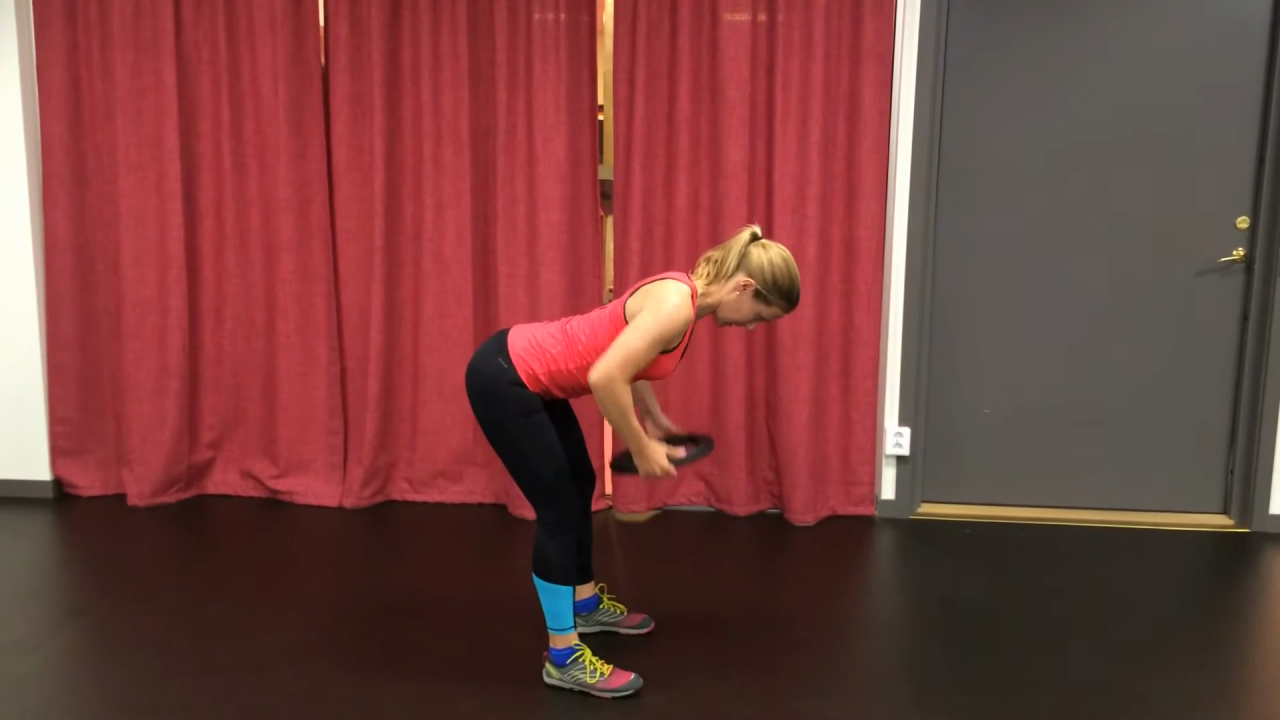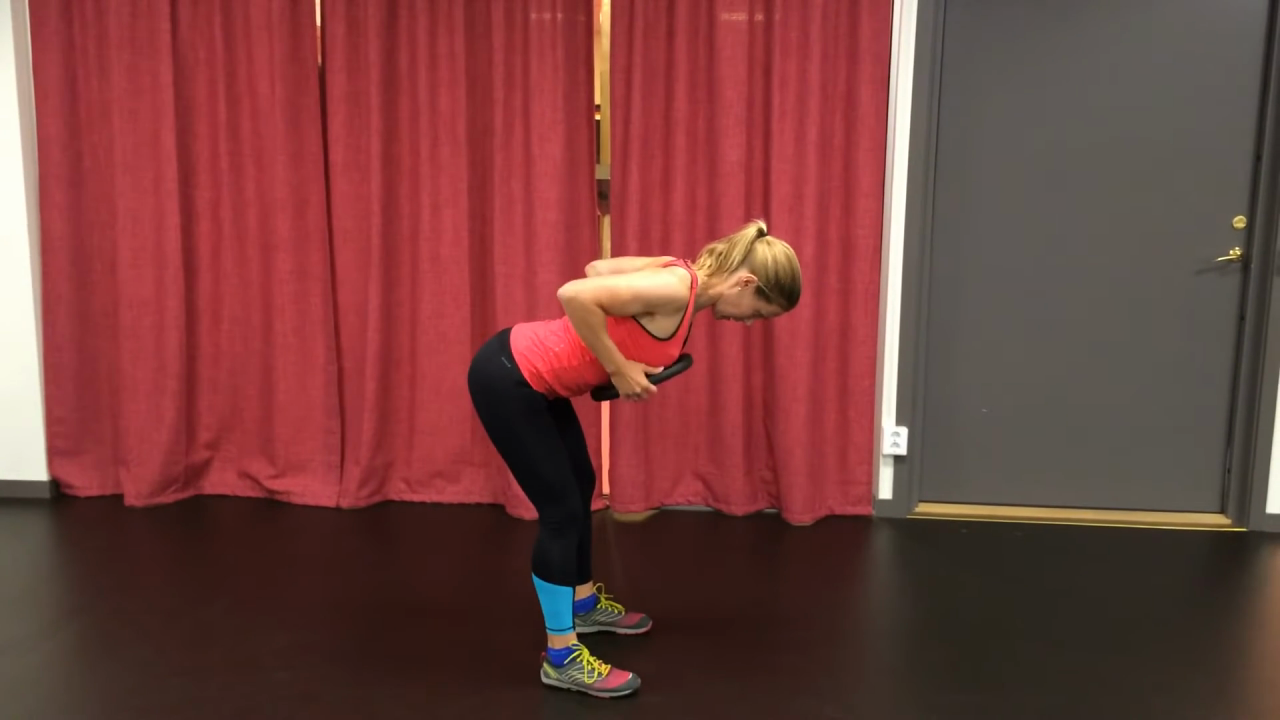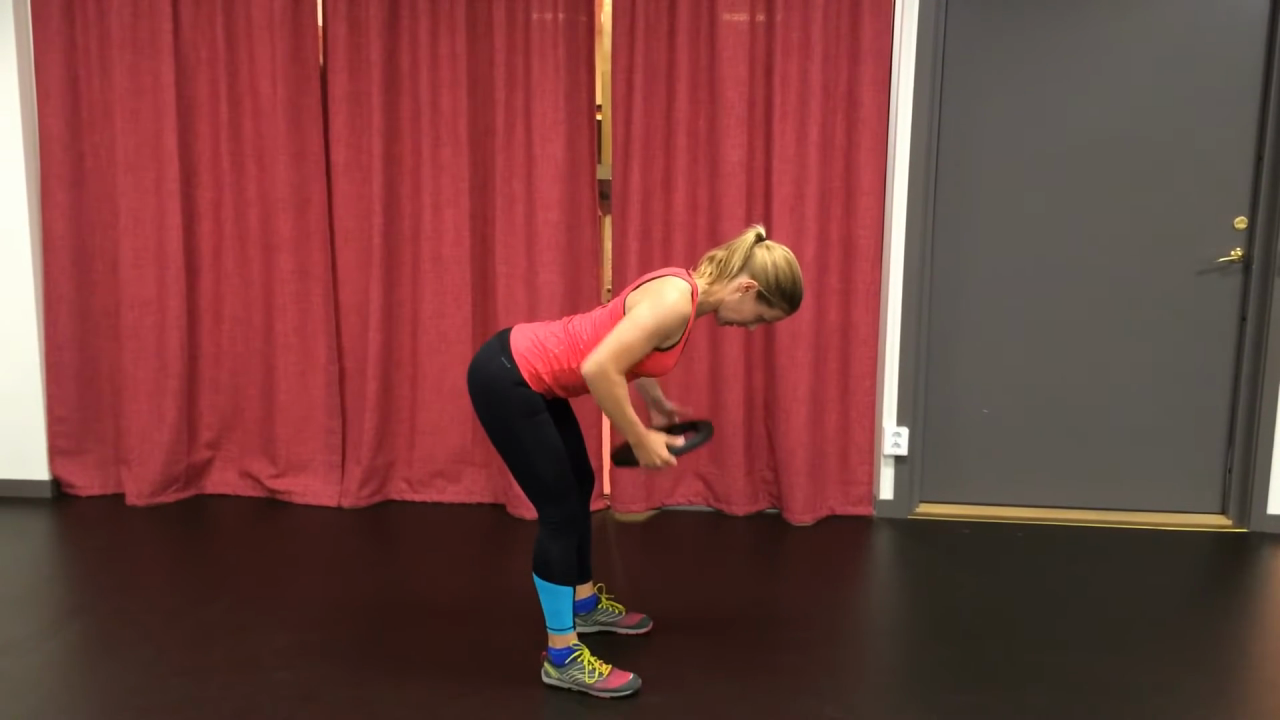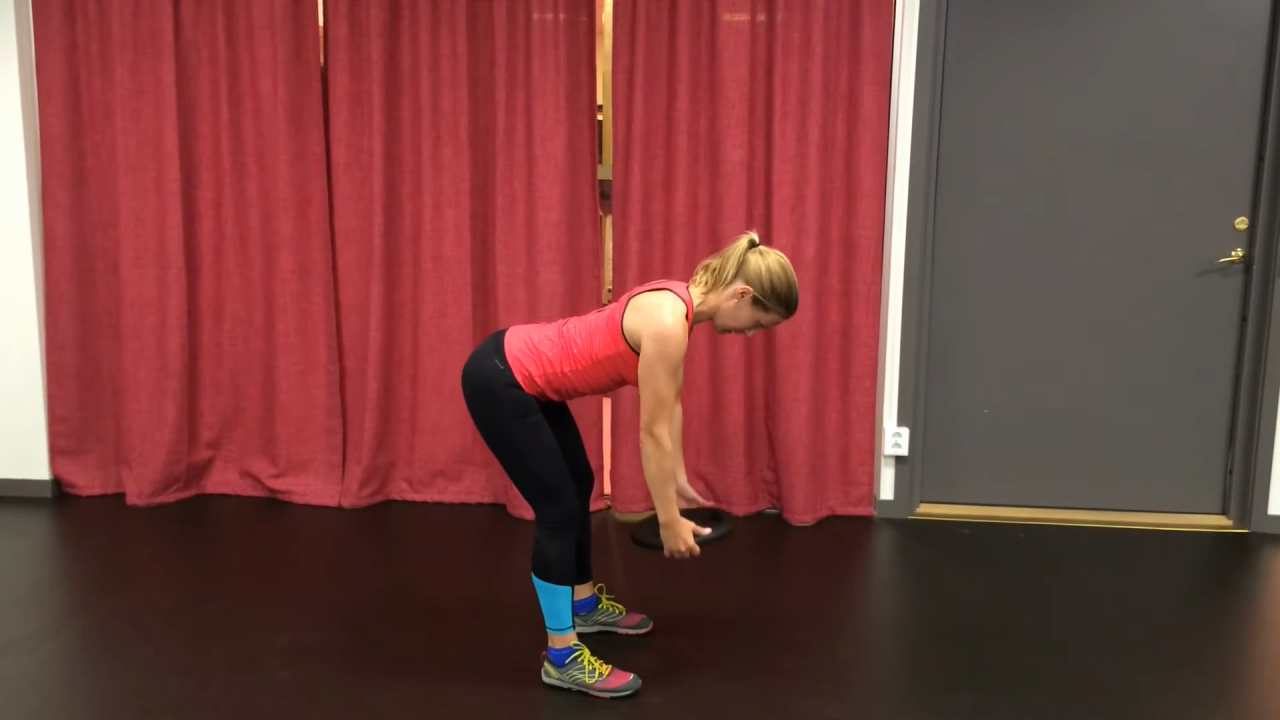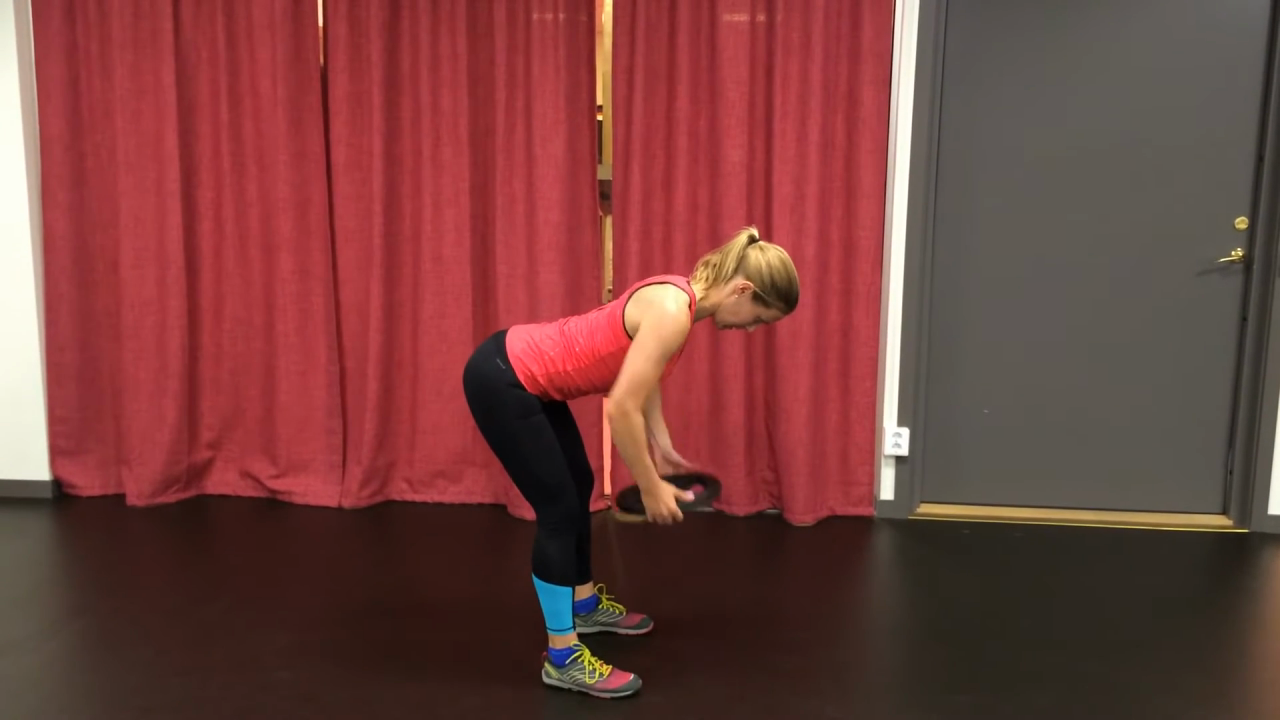
dt=0.3s
person 1, frame 1
left shoulder: (682, 293)
right shoulder: (677, 307)
right elbow: (603, 379)
left wrist: (653, 419)
right wrist: (643, 449)
left hip: (528, 371)
right hip: (503, 378)
left knee: (579, 486)
right knee: (559, 509)
left ankle: (587, 605)
right ankle: (563, 657)
person 1, frame 2
left shoulder: (679, 276)
right shoulder: (675, 289)
left elbow: (596, 269)
right elbow: (574, 294)
right wrist: (620, 370)
left hip: (529, 371)
right hip: (507, 377)
left knee: (580, 486)
right knee: (562, 510)
left ankle: (584, 604)
right ankle: (562, 657)
person 1, frame 3
left shoulder: (683, 289)
right shoulder: (675, 300)
right elbow: (597, 369)
left wrist: (656, 403)
right wrist: (643, 441)
left hip: (529, 370)
right hip: (505, 377)
left knee: (579, 486)
right knee: (560, 508)
left ankle: (585, 604)
right ankle: (562, 657)
person 1, frame 4
left shoulder: (680, 304)
right shoulder: (668, 321)
left elbow: (666, 408)
right elbow: (653, 431)
left wrist: (678, 482)
right wrist: (670, 520)
left hip: (525, 372)
right hip: (499, 379)
left knee: (578, 486)
right knee: (559, 509)
left ankle: (585, 604)
right ankle: (562, 657)
person 1, frame 5
left shoulder: (681, 298)
right shoulder: (673, 312)
left elbow: (632, 373)
right elbow: (621, 410)
left wrist: (662, 448)
right wrist: (651, 487)
left hip: (526, 372)
right hip: (502, 379)
left knee: (578, 486)
right knee: (559, 510)
left ankle: (585, 604)
right ankle: (562, 658)
